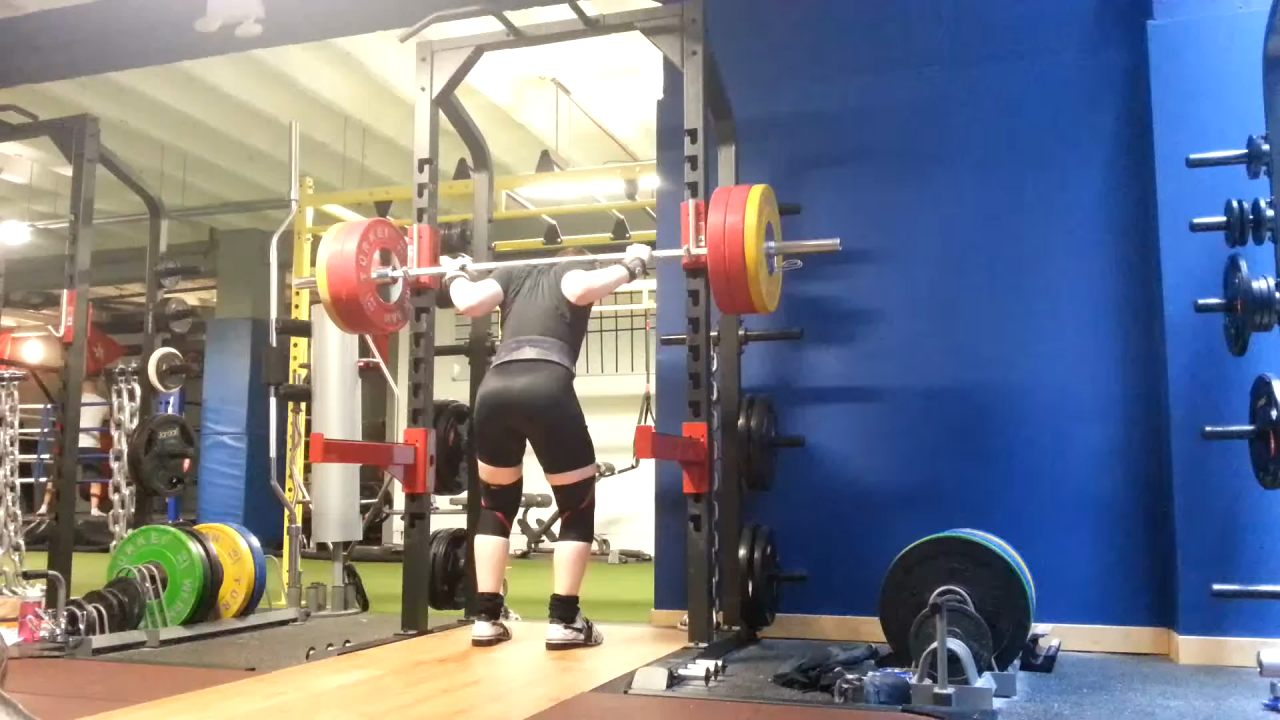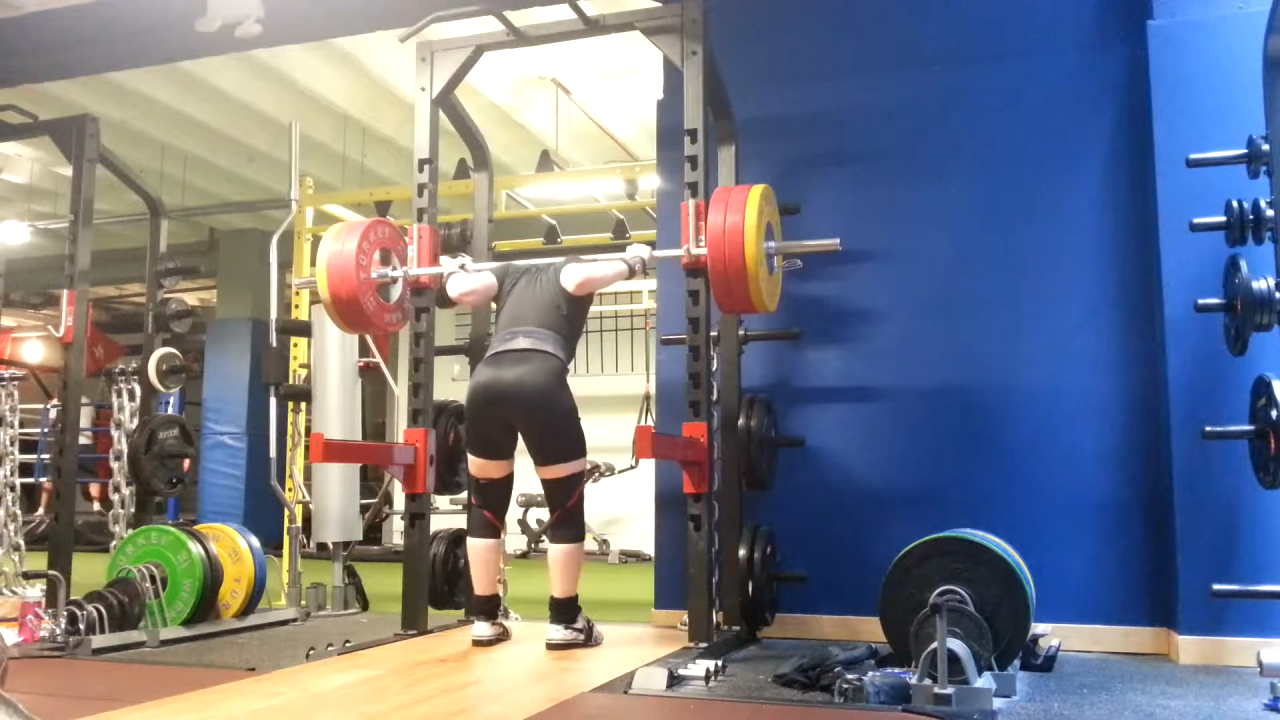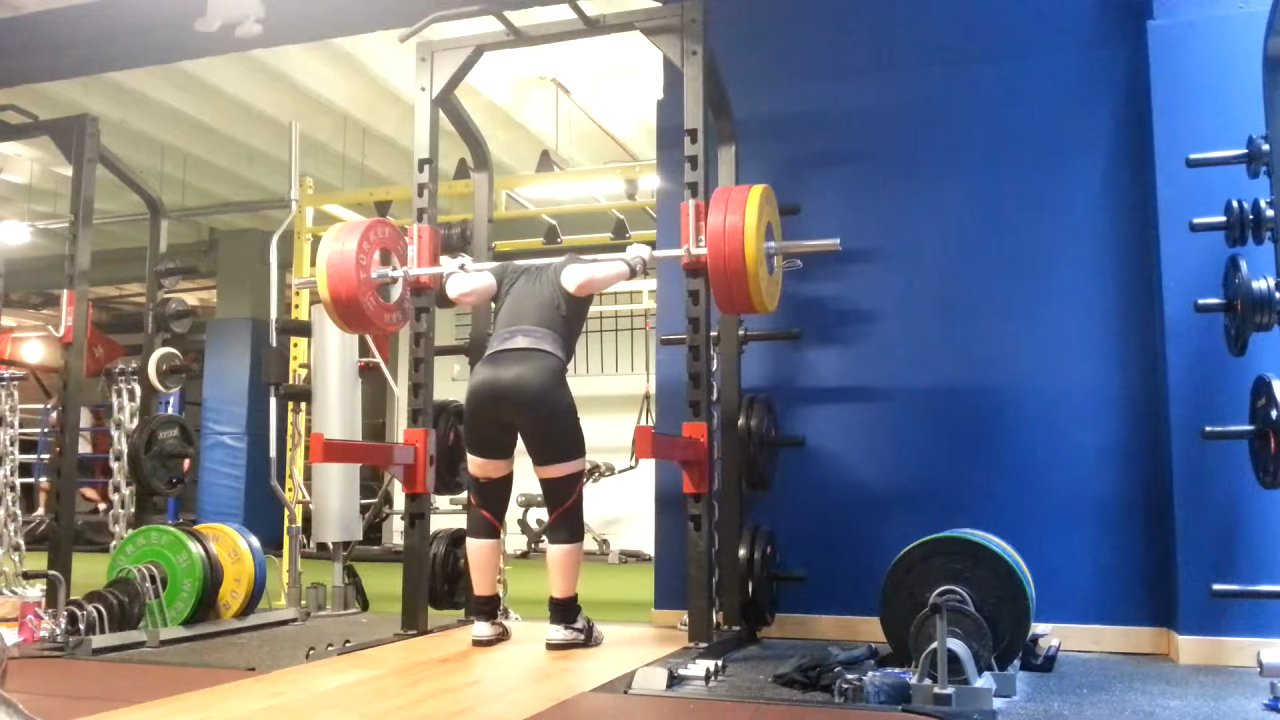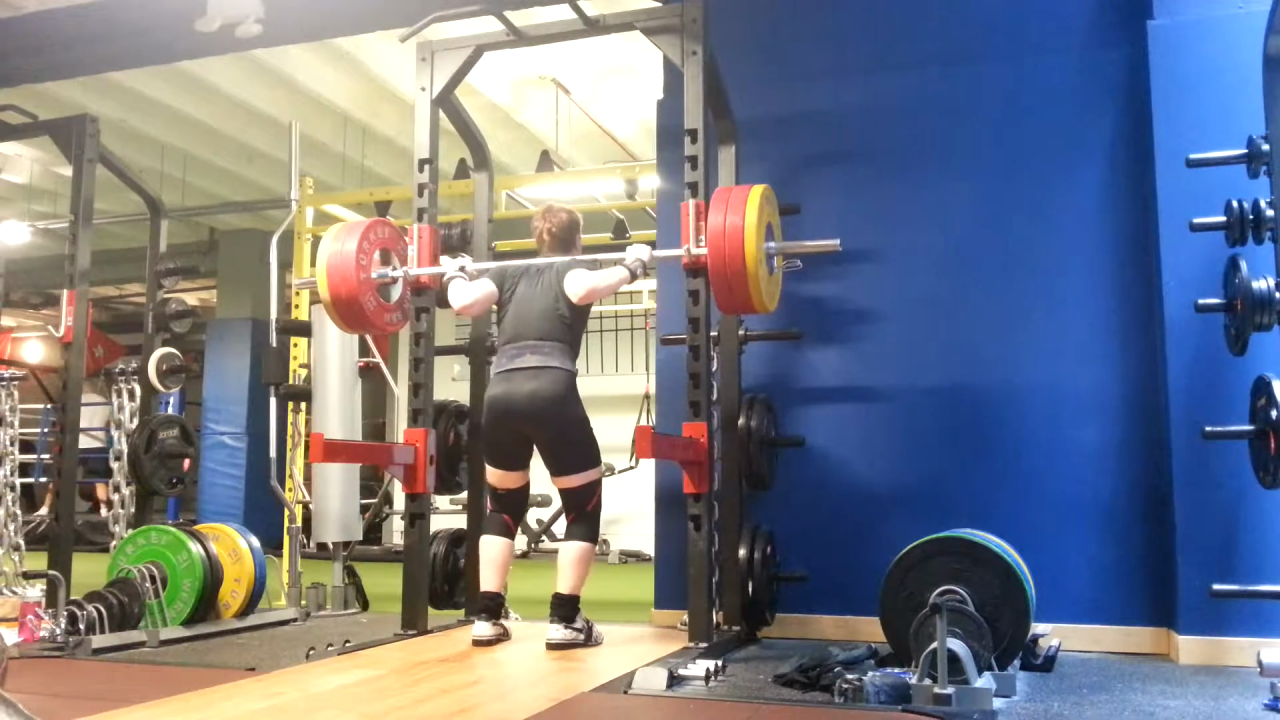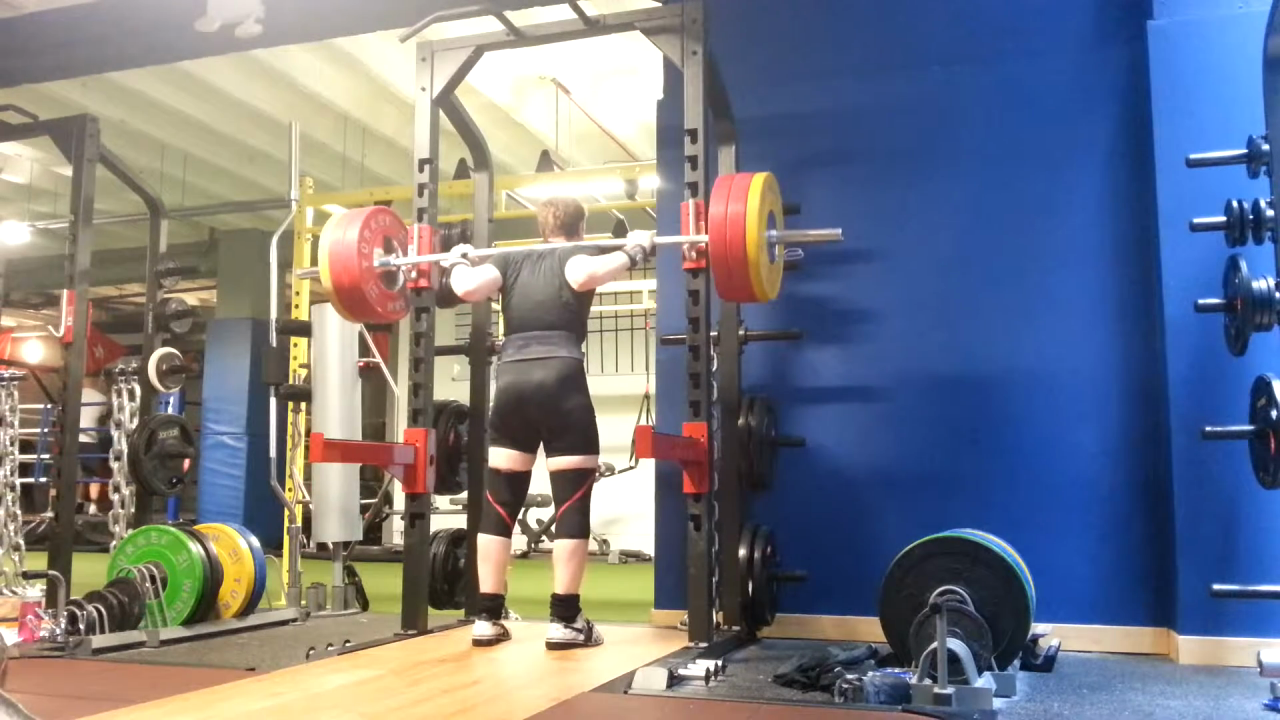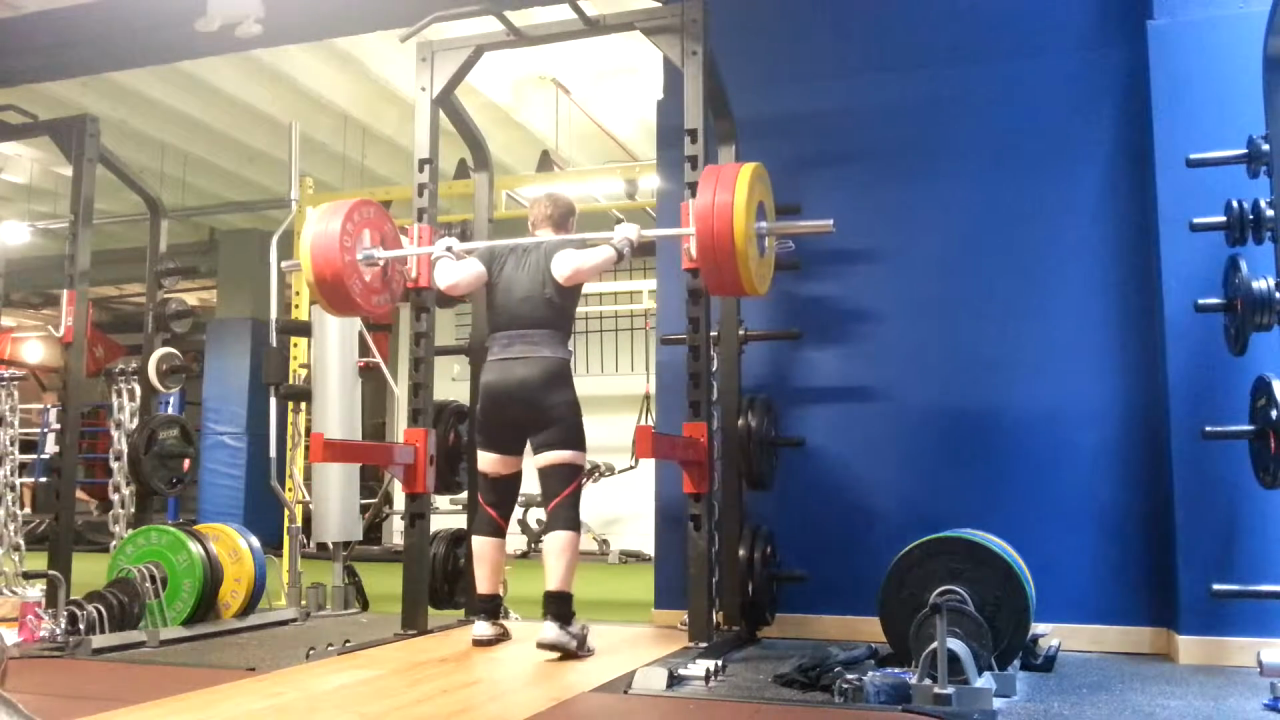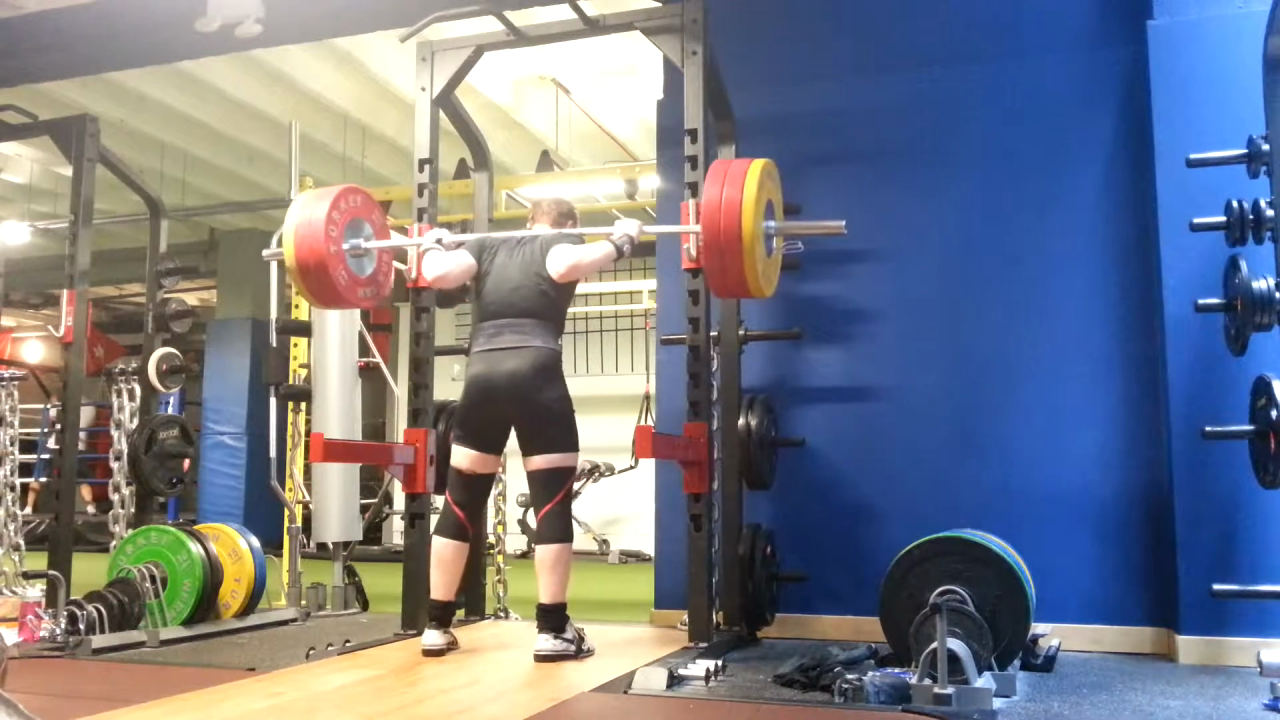
dt=0.7s
person 1, frame 1
left shoulder: (514, 273)
right shoulder: (582, 268)
left elbow: (470, 303)
right elbow: (581, 291)
left wrist: (455, 275)
right wrist: (632, 265)
left hip: (494, 390)
right hip: (546, 388)
left knee: (496, 507)
right knee: (577, 509)
left ankle: (486, 619)
right ankle: (564, 621)
person 1, frame 2
left shoulder: (512, 271)
right shoulder: (575, 266)
left elbow: (464, 291)
right elbow: (580, 279)
left wrist: (451, 272)
right wrist: (632, 263)
left hip: (486, 381)
right hip: (539, 380)
left knee: (486, 505)
right knee: (567, 508)
left ankle: (485, 620)
right ankle: (565, 623)
person 1, frame 3
left shoulder: (510, 272)
right shoulder: (575, 267)
left elbow: (462, 292)
right elbow: (581, 282)
left wrist: (452, 272)
right wrist: (632, 264)
left hip: (485, 381)
right hip: (539, 379)
left knee: (485, 505)
right knee: (565, 507)
left ankle: (484, 619)
right ankle: (565, 622)
person 1, frame 4
left shoulder: (507, 273)
right shoulder: (577, 268)
left elbow: (465, 303)
right elbow: (582, 291)
left wrist: (454, 274)
right wrist: (633, 266)
left hip: (500, 395)
right hip: (551, 393)
left knee: (503, 510)
right knee: (584, 510)
left ankle: (486, 618)
right ankle: (565, 621)
person 1, frame 5
left shoulder: (510, 258)
right shoulder: (582, 252)
left elbow: (468, 288)
right elbow: (584, 276)
left wrist: (456, 262)
right wrist: (634, 250)
left hip: (511, 381)
right hip: (560, 380)
left knee: (499, 502)
right knee: (572, 504)
left ankle: (487, 618)
right ankle: (565, 621)
person 1, frame 6
left shoulder: (495, 253)
right shoulder: (569, 247)
left elbow: (452, 282)
right elbow: (569, 270)
left wrist: (443, 254)
right wrist: (621, 244)
left hip: (495, 380)
right hip: (546, 379)
left knee: (492, 502)
right knee: (562, 501)
left ankle: (486, 617)
right ankle: (557, 620)
person 1, frame 7
left shoulder: (487, 245)
right shoulder: (567, 242)
left elbow: (438, 274)
right elbow: (566, 266)
left wrist: (431, 247)
right wrist: (621, 241)
left hip: (481, 374)
right hip: (535, 372)
left knee: (460, 504)
right knee: (552, 504)
left ankle: (436, 626)
right ankle: (553, 630)
